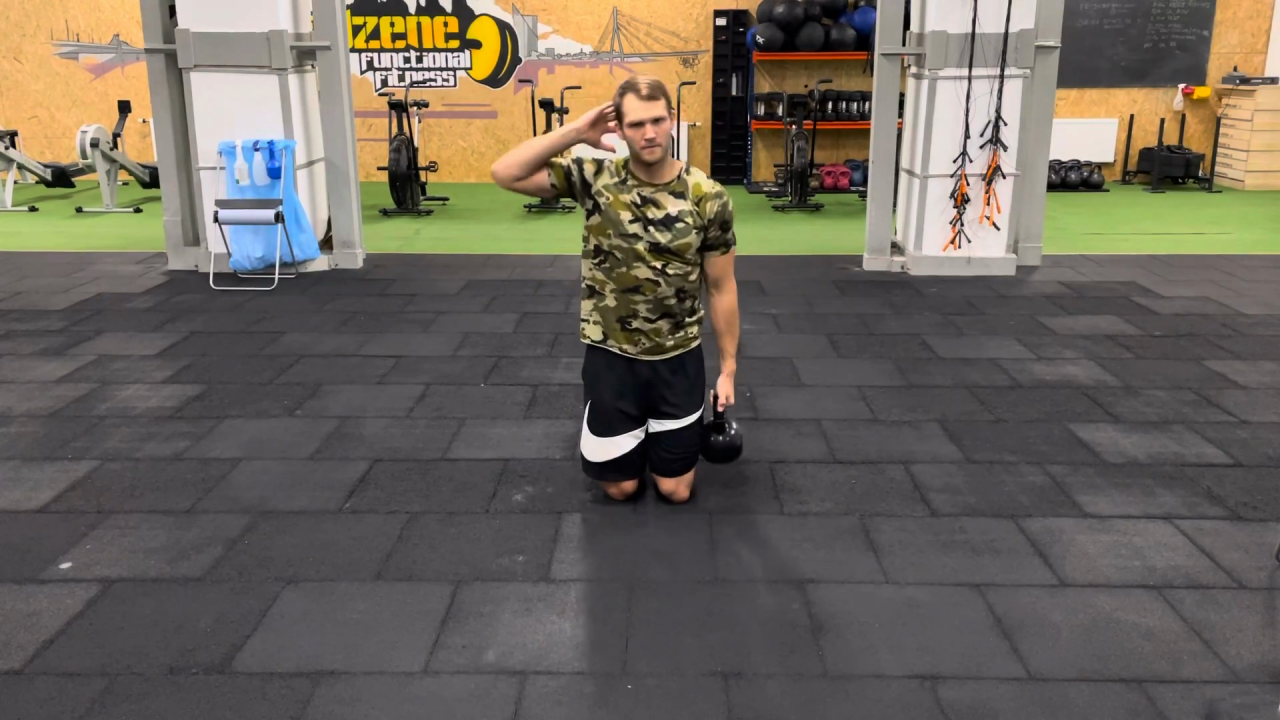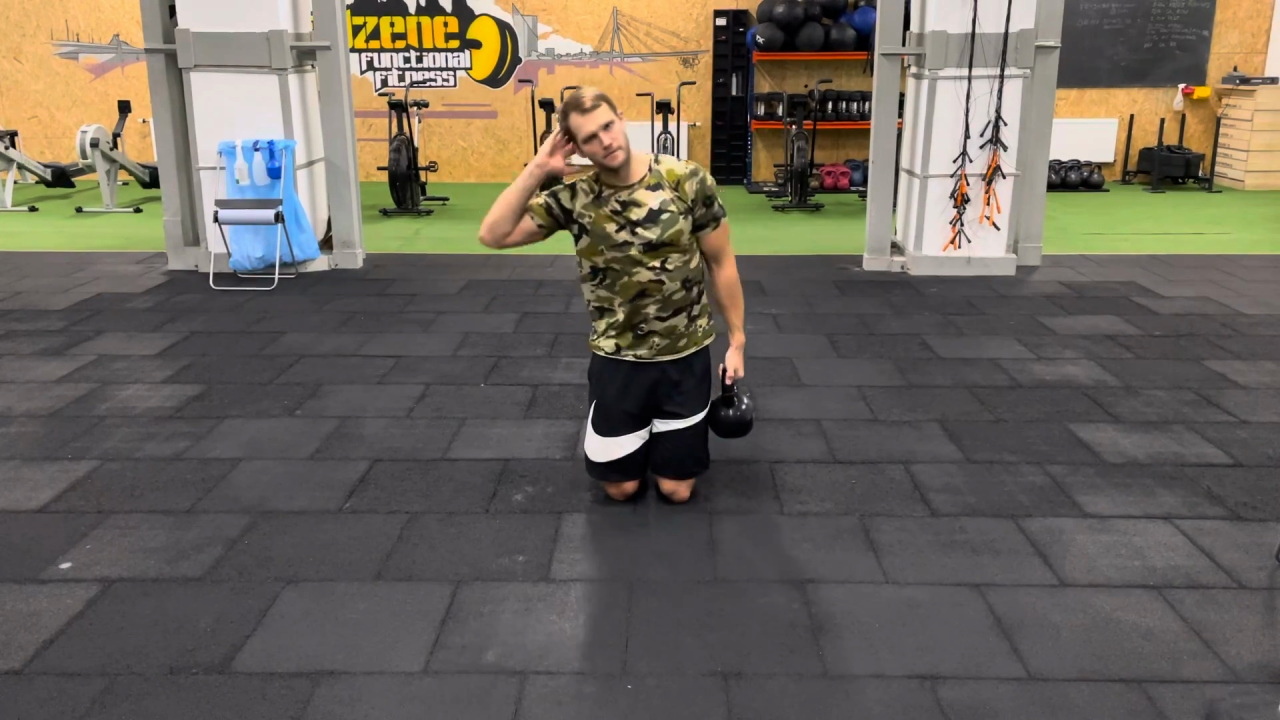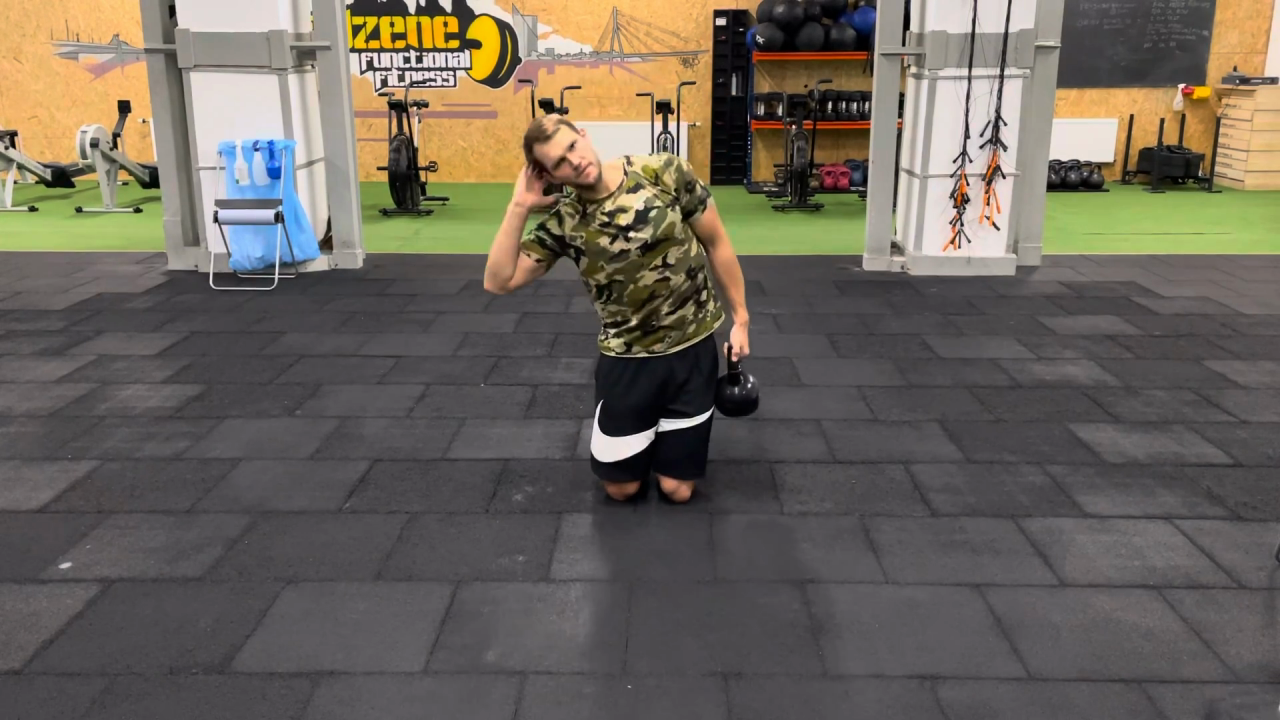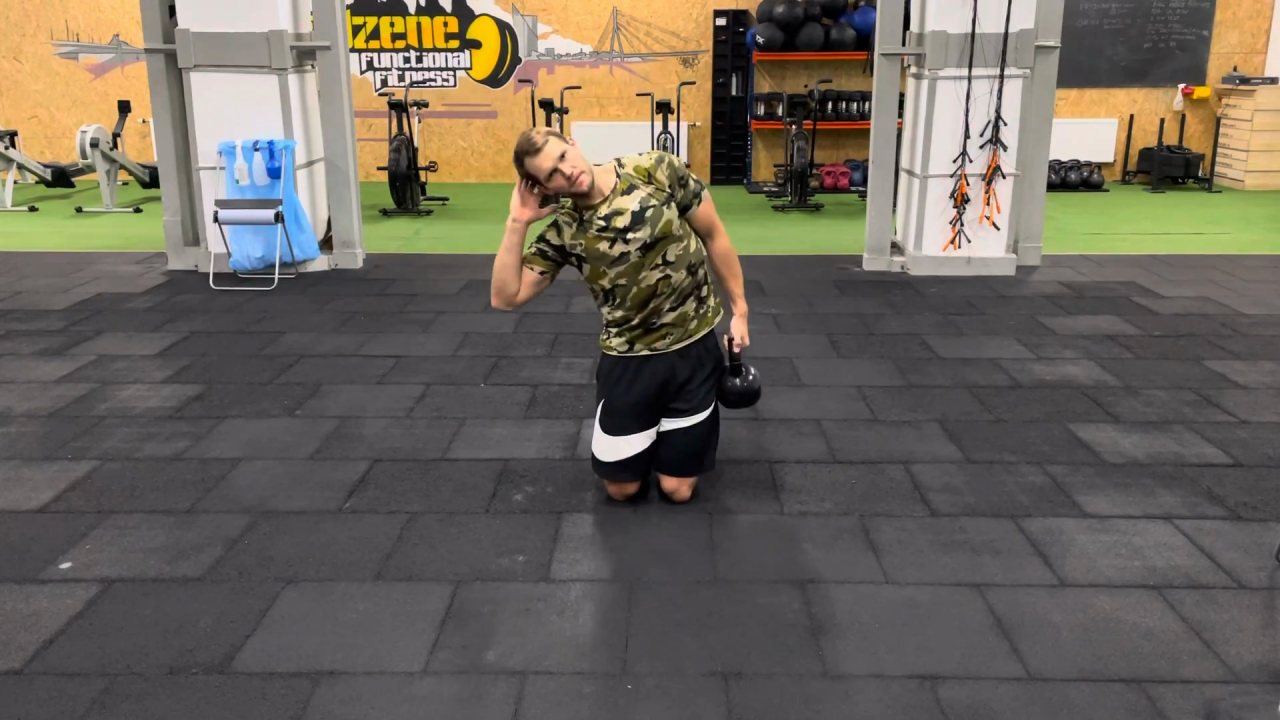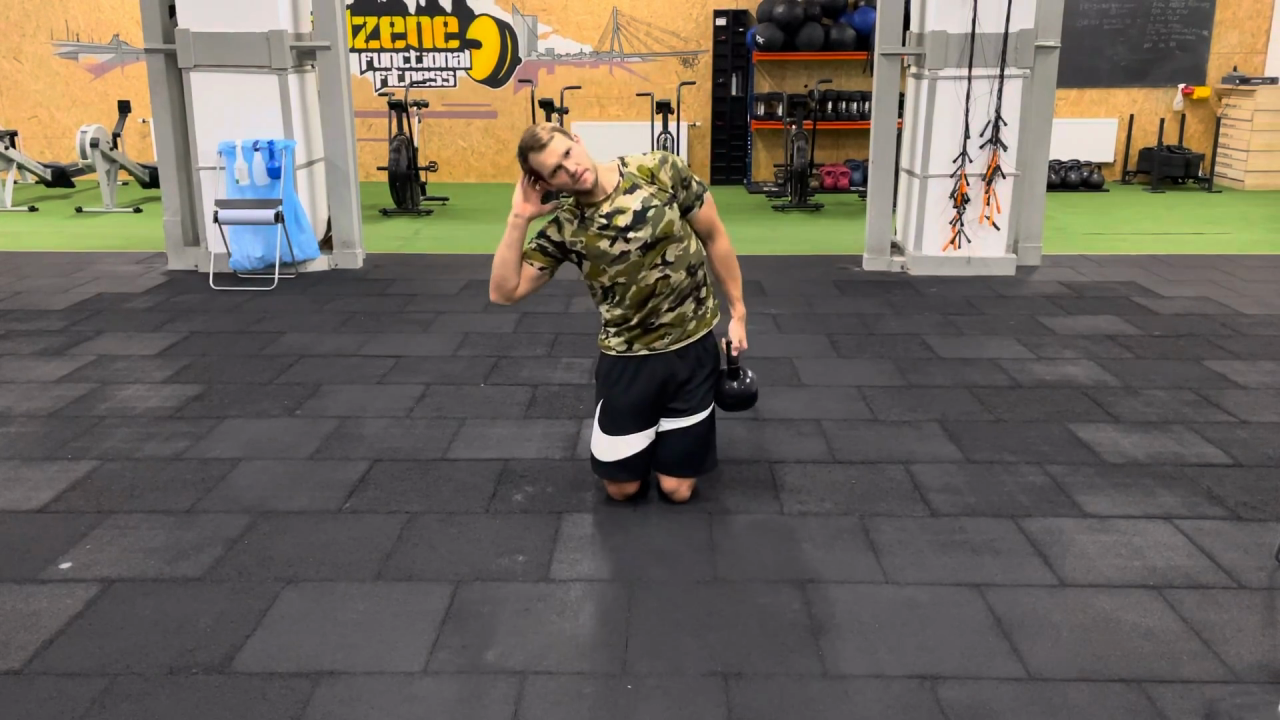
dt=0.2s
person 1, frame 1
left shoulder: (709, 200)
right shoulder: (595, 176)
left elbow: (721, 288)
right elbow: (503, 174)
left wrist: (728, 367)
right wrist: (575, 133)
left hip: (676, 358)
right hip: (610, 355)
left knee: (676, 489)
right knee: (619, 487)
left ankle: (661, 435)
right ankle: (630, 431)
person 1, frame 2
left shoulder: (687, 180)
right shoulder: (573, 197)
left elbow: (721, 262)
right elbow: (492, 236)
left wrist: (736, 340)
right wrist: (539, 169)
left hip: (685, 356)
right hip: (618, 358)
left knee: (676, 489)
right knee: (619, 487)
left ankle: (661, 433)
right ankle: (637, 432)
person 1, frame 3
left shoulder: (666, 172)
right shoulder: (563, 222)
left elbow: (716, 243)
right elbow: (498, 281)
left wrist: (740, 316)
right wrist: (519, 206)
left hip: (692, 349)
right hip: (626, 357)
left knee: (677, 488)
right knee: (620, 487)
left ankle: (668, 436)
right ankle: (641, 429)
person 1, frame 4
left shoulder: (658, 171)
right shoulder: (561, 231)
left elbow: (713, 235)
right elbow: (505, 297)
left wrist: (738, 308)
right wrist: (517, 222)
left hip: (694, 346)
right hip: (628, 355)
left knee: (677, 488)
right knee: (621, 487)
left ankle: (669, 433)
right ankle: (640, 431)
person 1, frame 5
left shoulder: (662, 171)
right shoulder: (563, 227)
left elbow: (714, 237)
right elbow: (503, 291)
left wrist: (737, 311)
right wrist: (520, 217)
left hip: (693, 347)
right hip: (626, 357)
left knee: (676, 489)
right knee: (620, 487)
left ankle: (663, 433)
right ankle: (644, 430)
